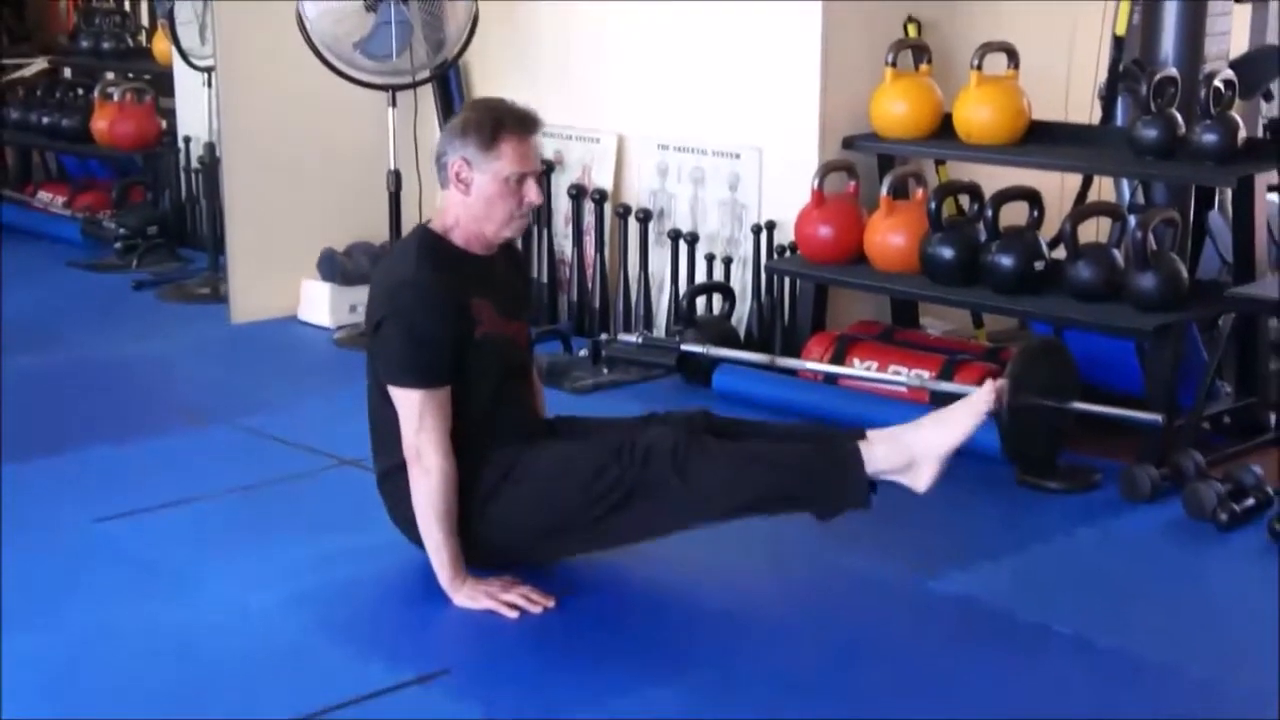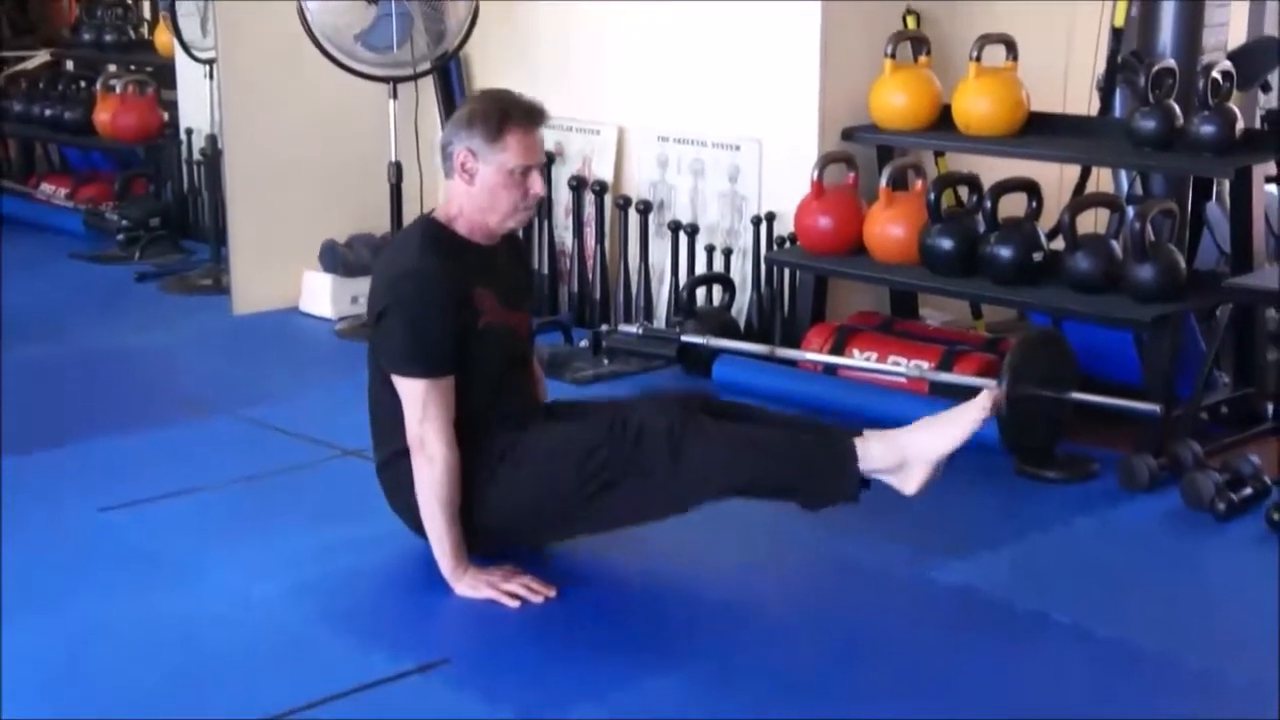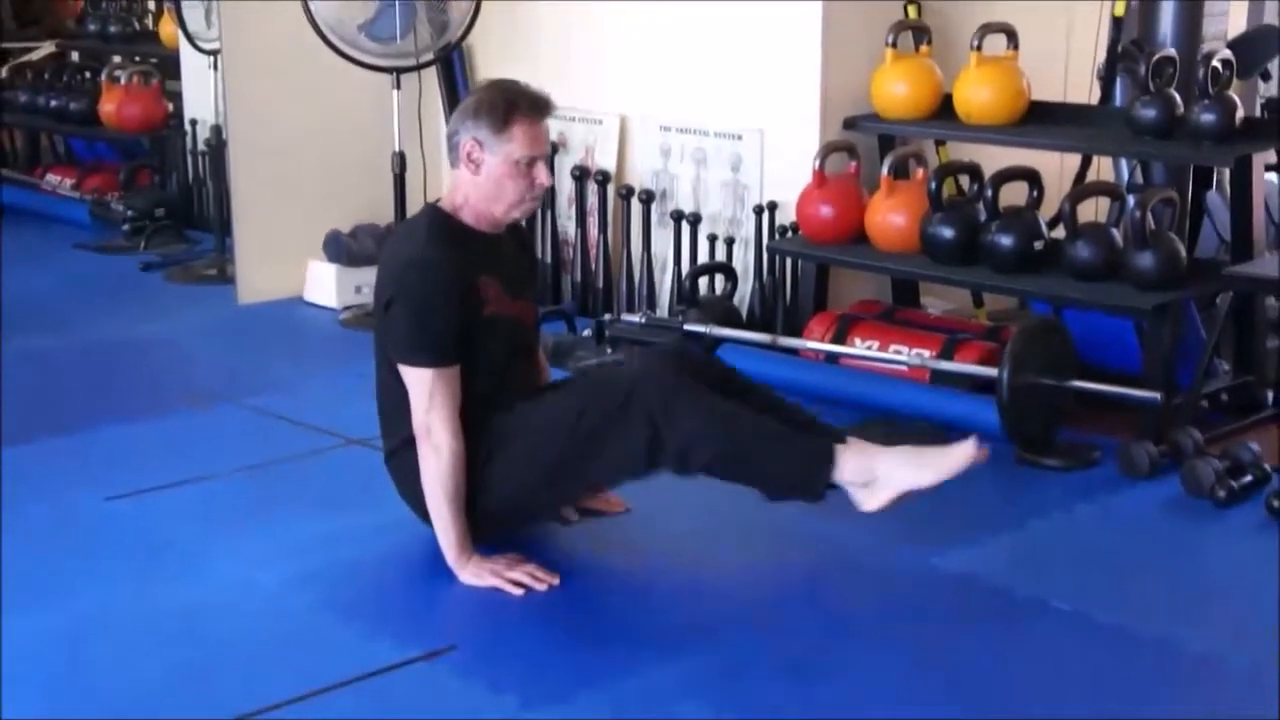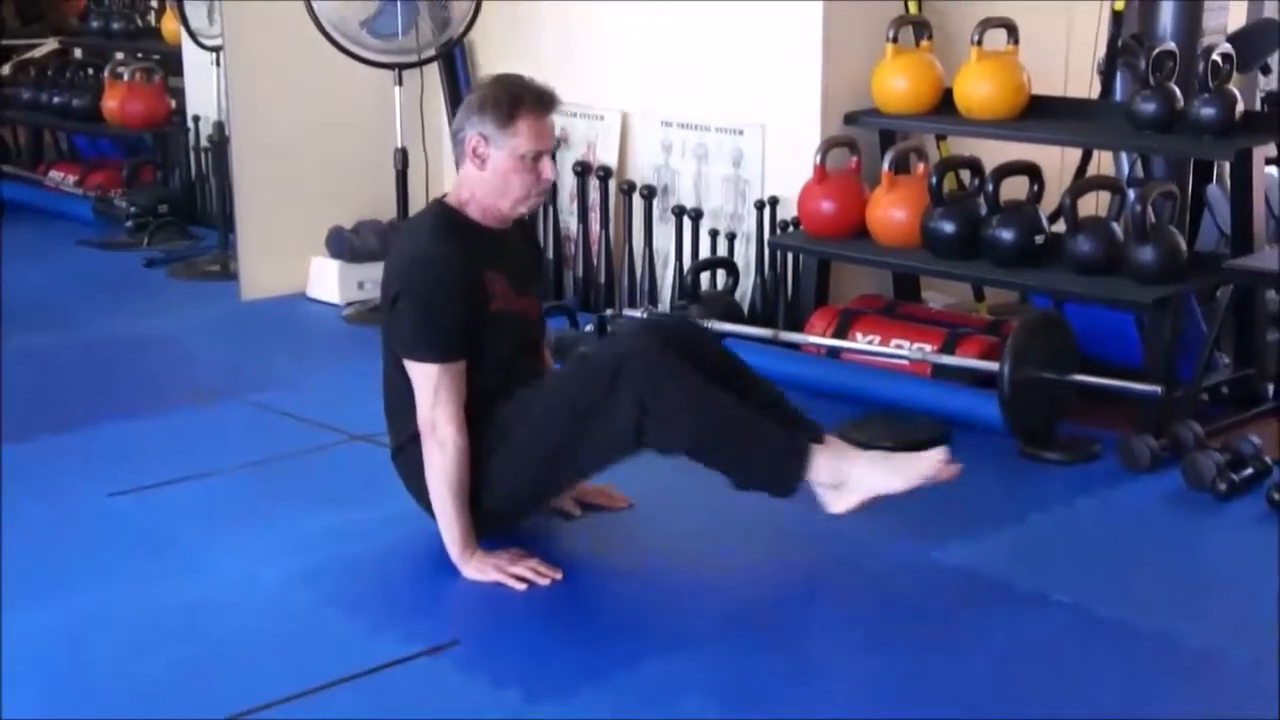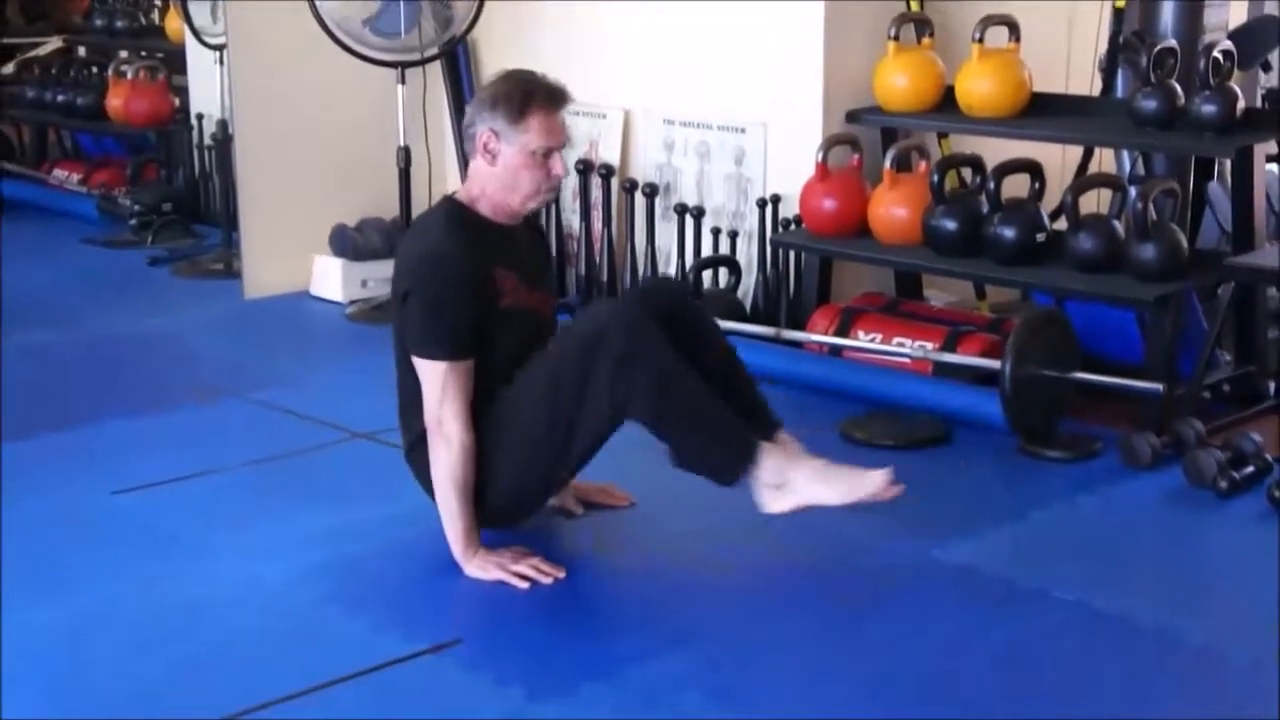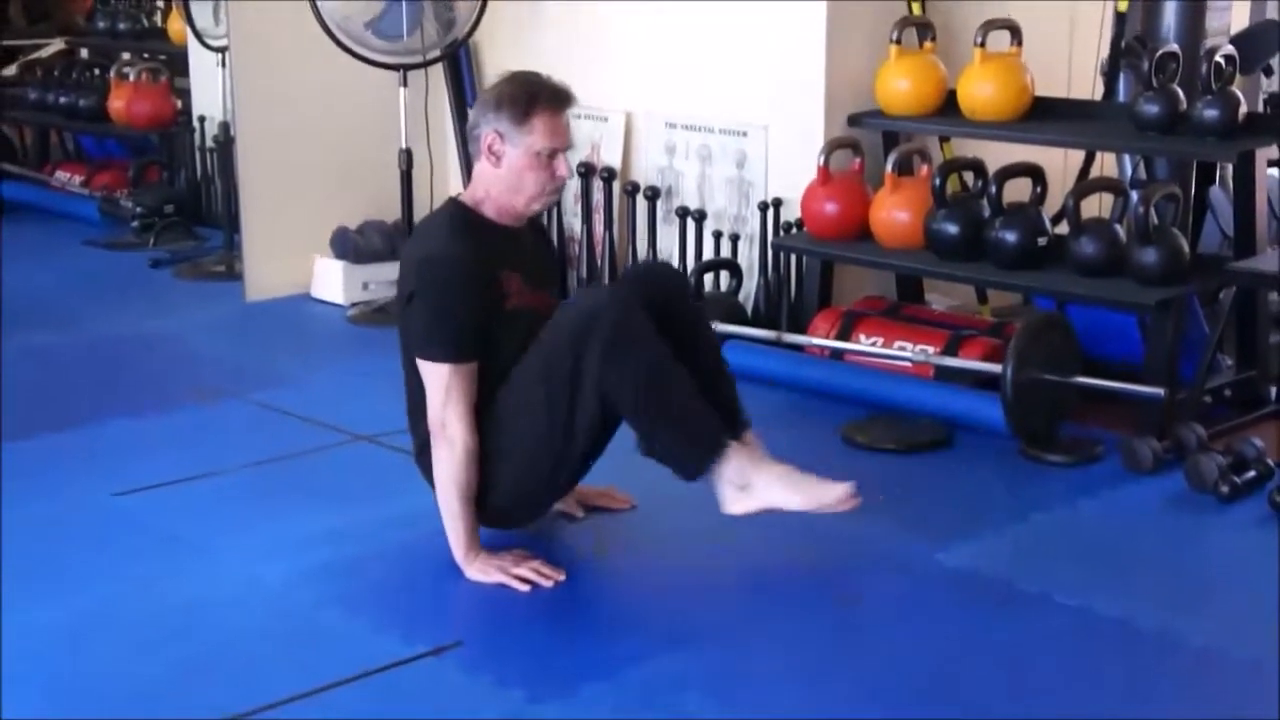
dt=0.1s
person 1, frame 1
left shoulder: (502, 260)
right shoulder: (416, 287)
right elbow: (425, 446)
left wrist: (559, 488)
right wrist: (456, 580)
left hip: (512, 458)
right hip: (464, 501)
left knee: (683, 434)
right knee: (662, 463)
left ankle: (886, 451)
right ankle: (882, 459)
person 1, frame 2
left shoulder: (503, 250)
right shoulder: (420, 275)
right elbow: (427, 435)
left wrist: (560, 481)
right wrist: (458, 571)
left hip: (508, 453)
right hip: (456, 493)
left knee: (682, 413)
right knee: (658, 436)
left ankle: (881, 452)
right ankle: (873, 463)
person 1, frame 3
left shoulder: (507, 239)
right shoulder: (426, 264)
right elbow: (434, 425)
left wrist: (561, 464)
right wrist: (463, 560)
left hip: (512, 440)
right hip: (460, 477)
left knee: (680, 367)
right knee: (651, 395)
left ankle: (859, 459)
right ankle: (855, 469)
person 1, frame 4
left shoulder: (511, 234)
right shoulder: (431, 258)
right elbow: (437, 418)
left wrist: (560, 472)
right wrist: (467, 553)
left hip: (516, 447)
right hip: (477, 476)
left knee: (673, 341)
right knee: (640, 364)
left ankle: (825, 457)
right ankle: (823, 473)
person 1, frame 5
left shoulder: (523, 231)
right shoulder: (442, 255)
right elbow: (445, 416)
left wrist: (556, 472)
right wrist: (469, 551)
left hip: (520, 444)
right hip: (482, 469)
left knee: (664, 303)
right knee: (617, 330)
left ankle: (774, 453)
right ankle: (769, 471)
person 1, frame 6
left shoulder: (526, 233)
right shoulder: (446, 257)
right elbow: (447, 418)
left wrist: (558, 479)
right wrist: (470, 554)
left hip: (529, 455)
right hip: (495, 475)
left knee: (659, 285)
right knee: (604, 315)
left ankle: (740, 456)
right ankle: (733, 473)
